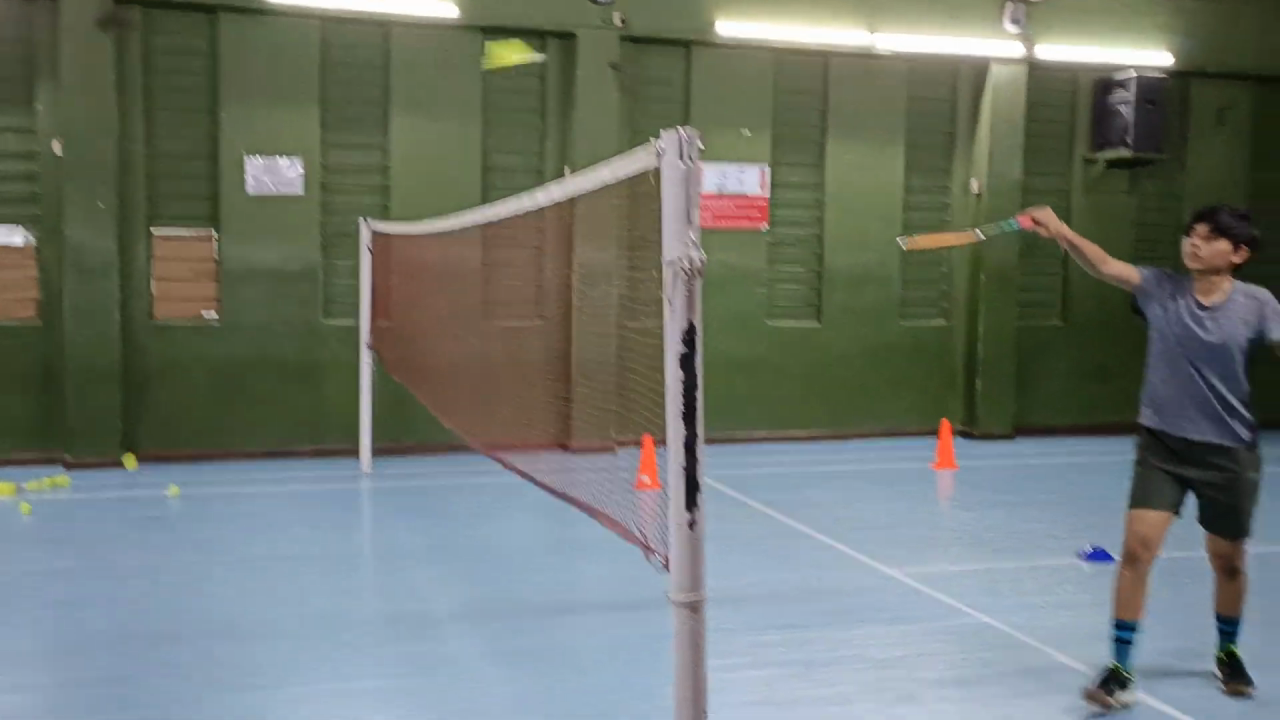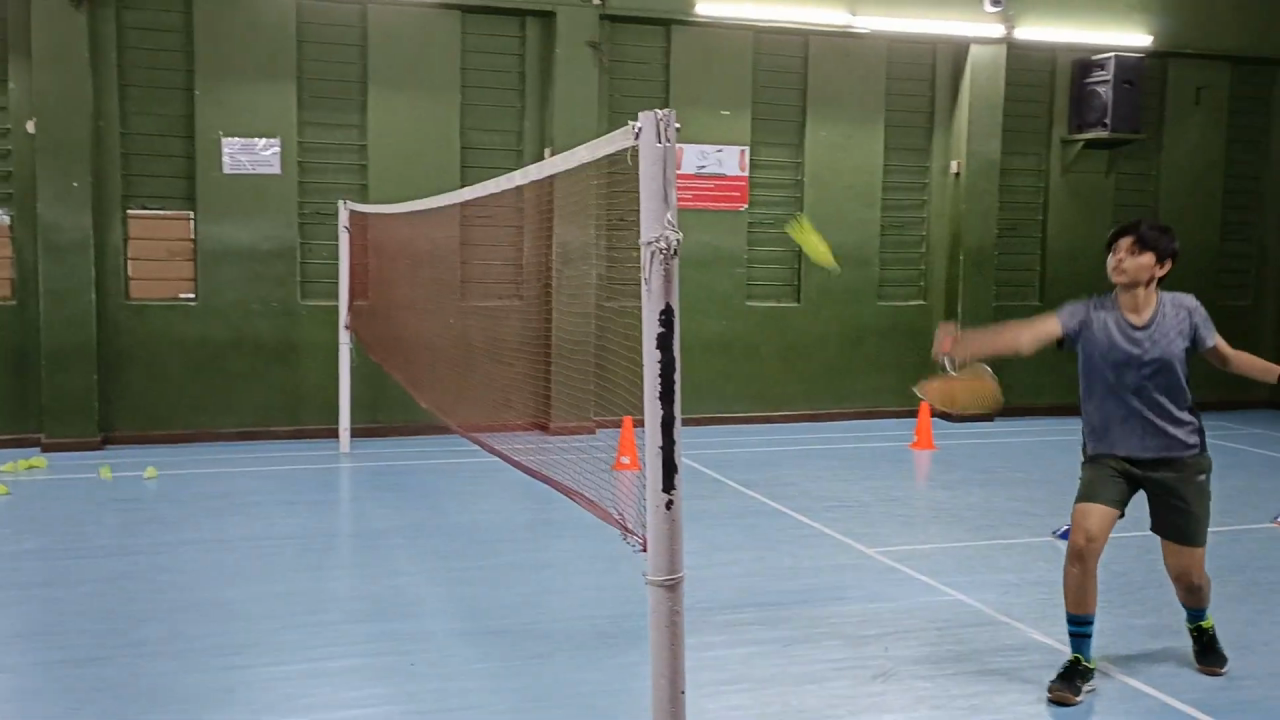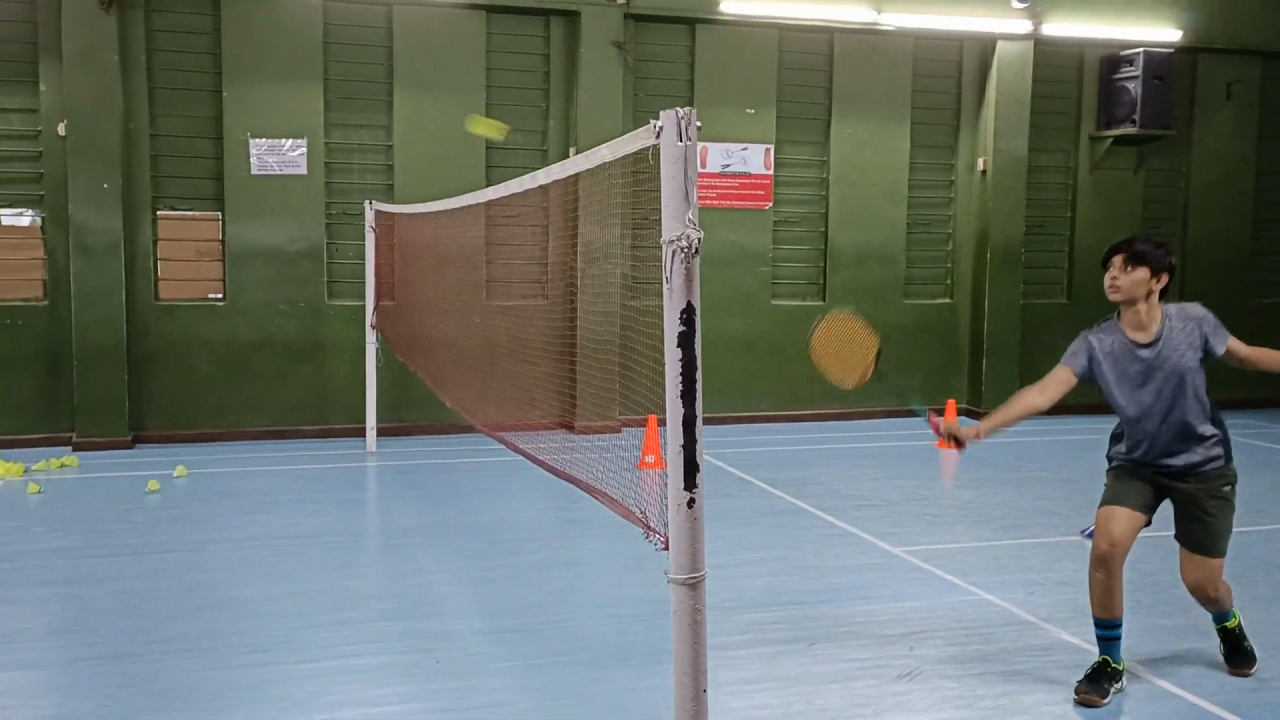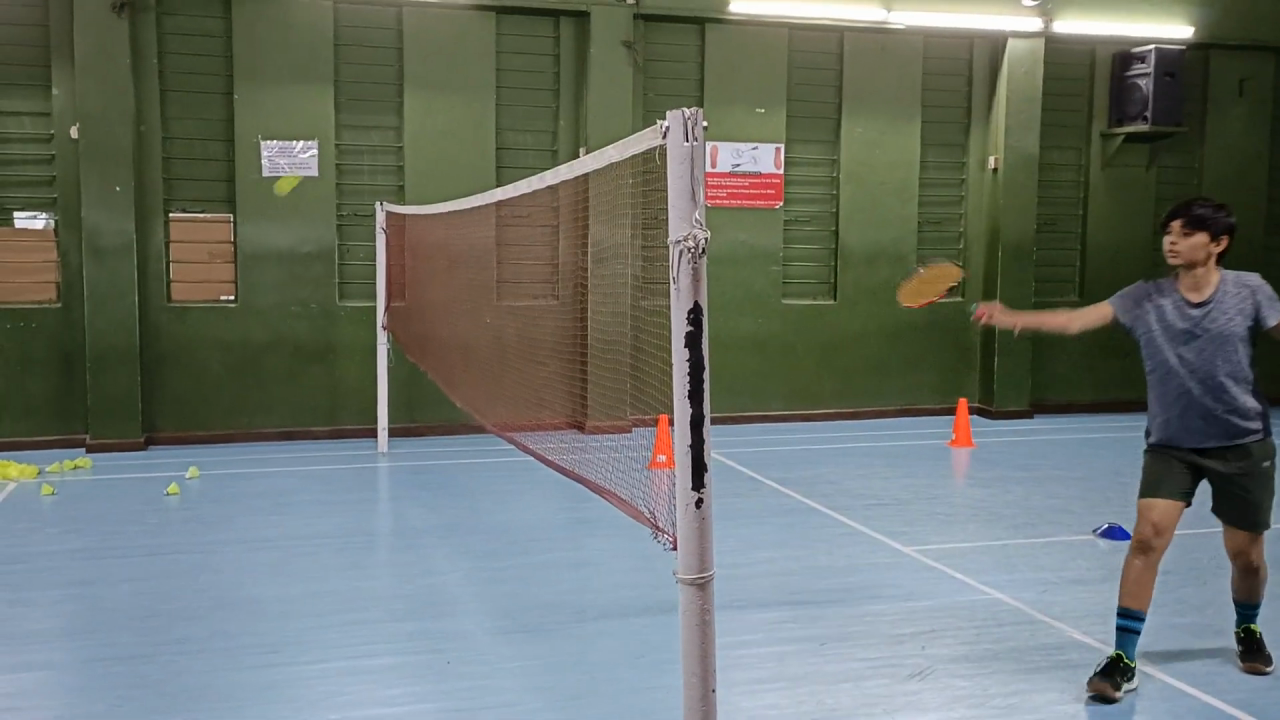
dt=0.3s
person 1, frame 1
right shoulder: (1159, 287)
right elbow: (1100, 264)
right wrist: (1058, 229)
left hip: (1227, 450)
right hip: (1161, 443)
left knee: (1228, 560)
right knee: (1137, 550)
left ankle: (1227, 653)
right ankle: (1118, 672)
person 1, frame 2
left shoulder: (1185, 311)
right shoulder: (1086, 315)
left elbow: (1228, 358)
right elbow: (1027, 336)
right wrist: (967, 344)
left hip: (1179, 454)
right hip: (1109, 453)
left knee: (1187, 572)
right knee: (1083, 544)
left ankle: (1200, 629)
right ankle: (1080, 661)
person 1, frame 3
left shoulder: (1195, 321)
right shoulder: (1095, 343)
right elbow: (1043, 392)
right wrist: (981, 427)
left hip: (1203, 465)
right hip: (1135, 464)
left knee: (1203, 581)
right knee: (1106, 550)
left ankle: (1229, 628)
right ankle: (1109, 664)
person 1, frame 4
right shoulder: (1144, 298)
right elbow: (1078, 319)
right wrist: (1014, 318)
right hip: (1171, 443)
right knee: (1147, 538)
right ankle: (1124, 660)
